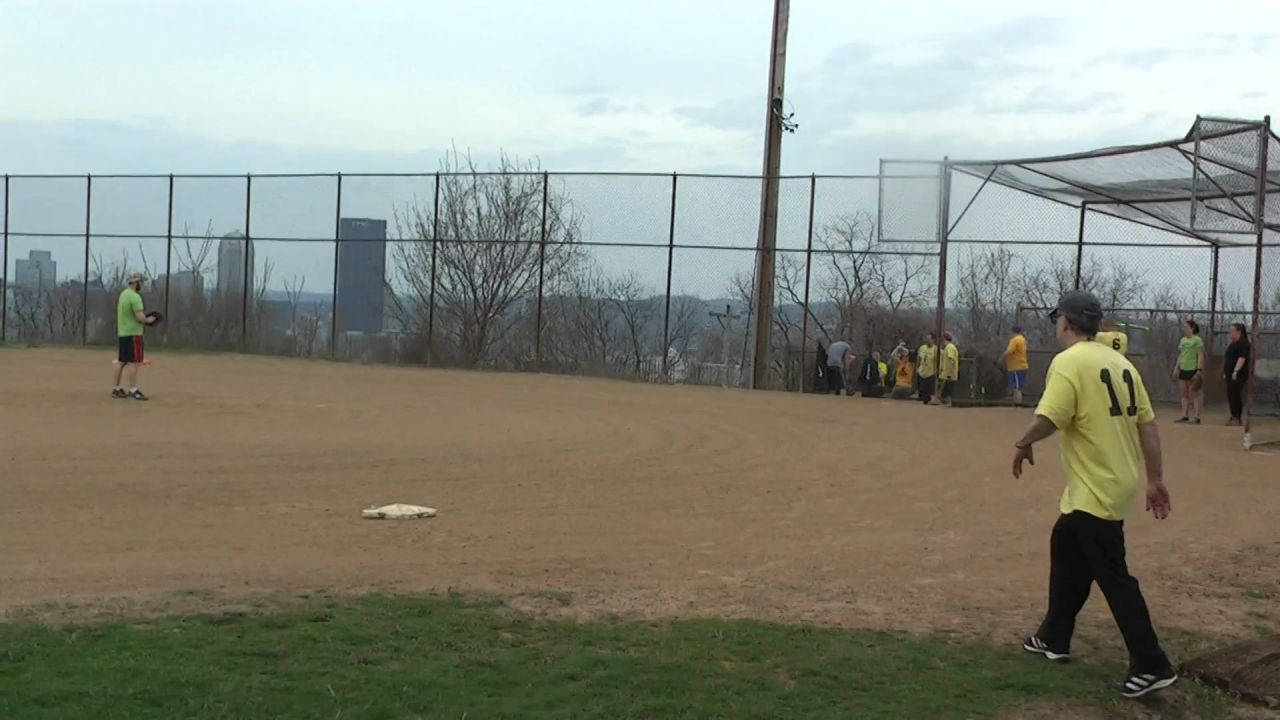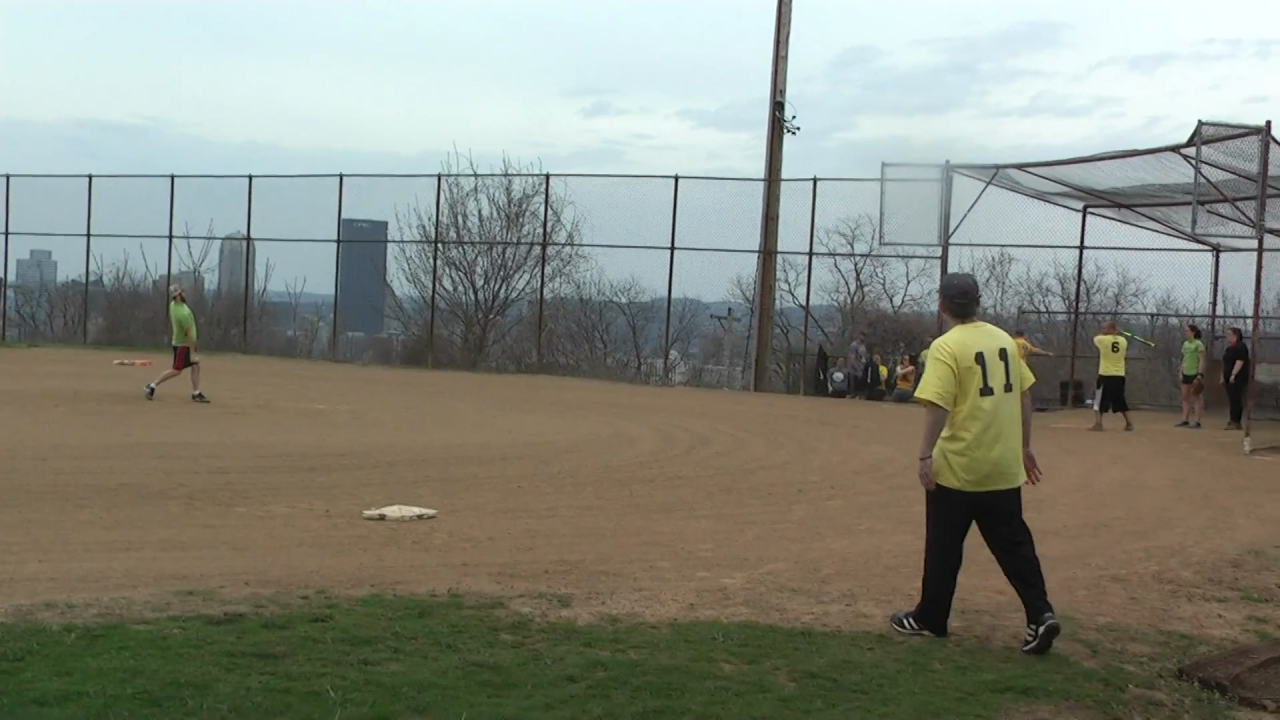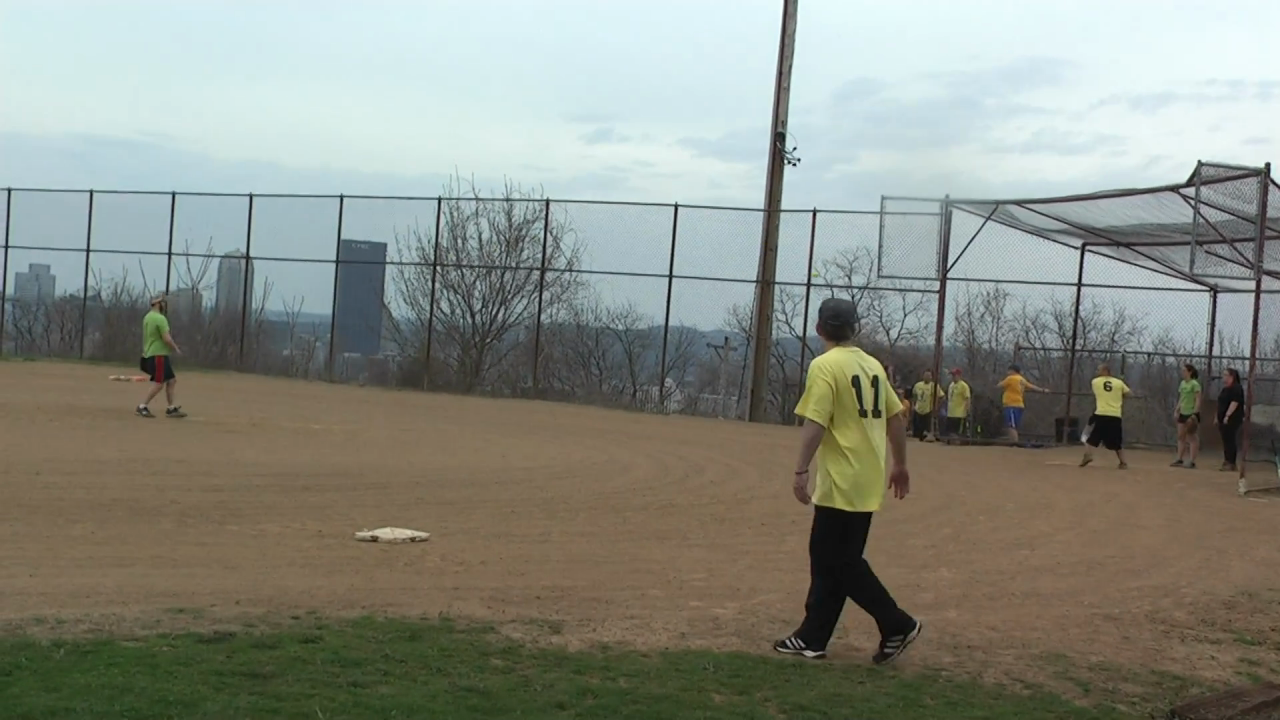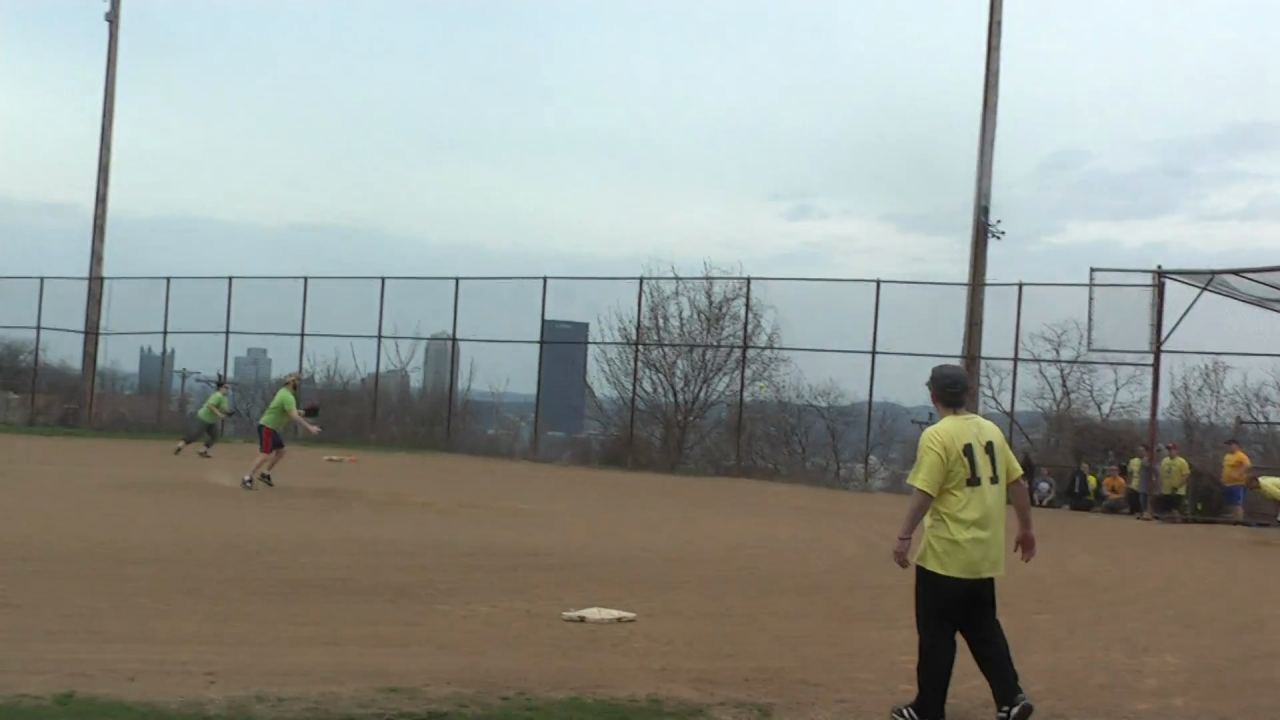
dt=1s
person 1, frame 1
left shoulder: (1068, 361)
right shoulder: (1121, 362)
left elbow: (1050, 418)
right elbow: (1146, 424)
left wrist: (1023, 444)
right wrist: (1155, 479)
left hip: (1094, 488)
right hip: (1119, 481)
left knee: (1112, 576)
right knee: (1067, 551)
left ankle: (1151, 664)
right ankle: (1053, 637)
person 1, frame 2
left shoulder: (946, 346)
right shoulder: (1003, 338)
left elbow: (937, 406)
right elbow: (1025, 394)
left wrist: (926, 456)
right wrist: (1024, 447)
left hip: (957, 465)
right hip: (1004, 466)
left knee: (943, 546)
right knee: (1013, 543)
left ankle: (930, 618)
right ankle: (1041, 614)
person 1, frame 3
left shoulder: (824, 366)
right shoulder: (872, 364)
left elbow: (815, 423)
right elbow: (895, 417)
left wrist: (801, 471)
right wrist: (899, 464)
left hip: (842, 482)
right hip: (867, 481)
left knee: (837, 562)
right knee: (825, 556)
left ankle: (897, 625)
right ankle: (812, 636)
person 1, frame 4
left shoulder: (937, 435)
right shoulder: (991, 430)
left elbow: (925, 492)
right elbow: (1017, 483)
left wrist: (905, 536)
right wrist: (1025, 528)
left hip: (947, 552)
right hip: (985, 554)
left knee: (936, 633)
right knee: (984, 629)
